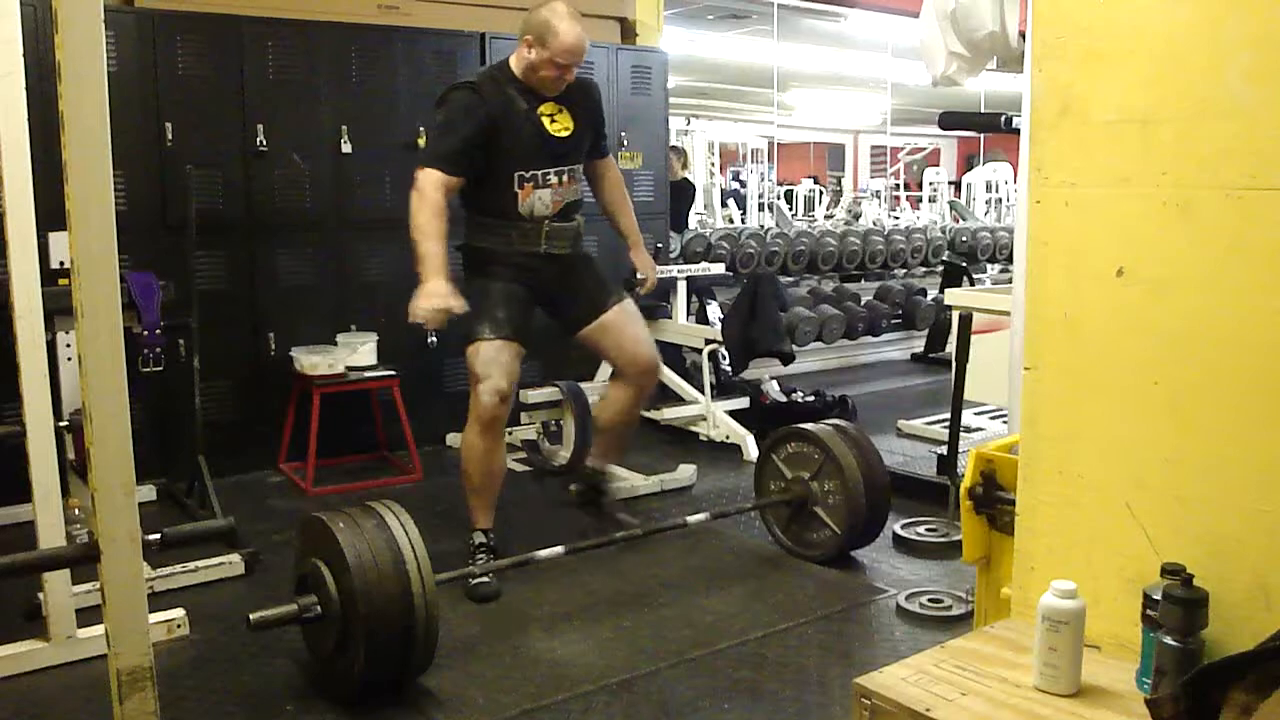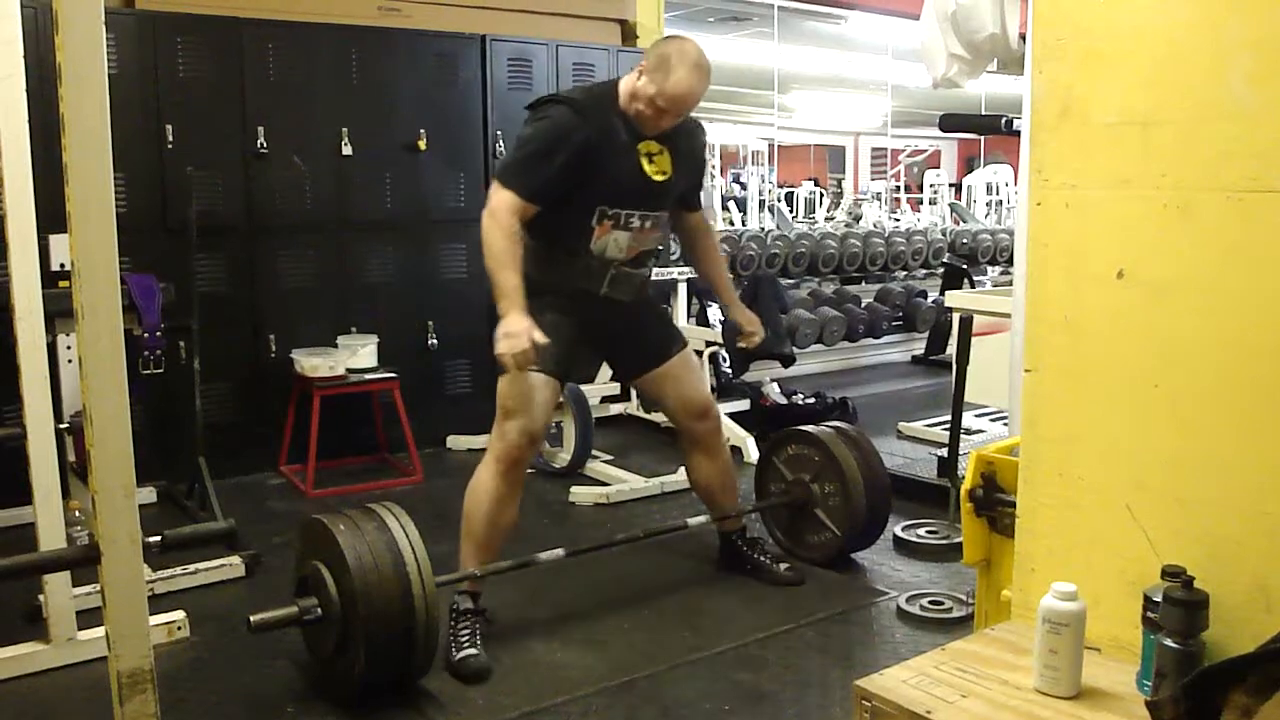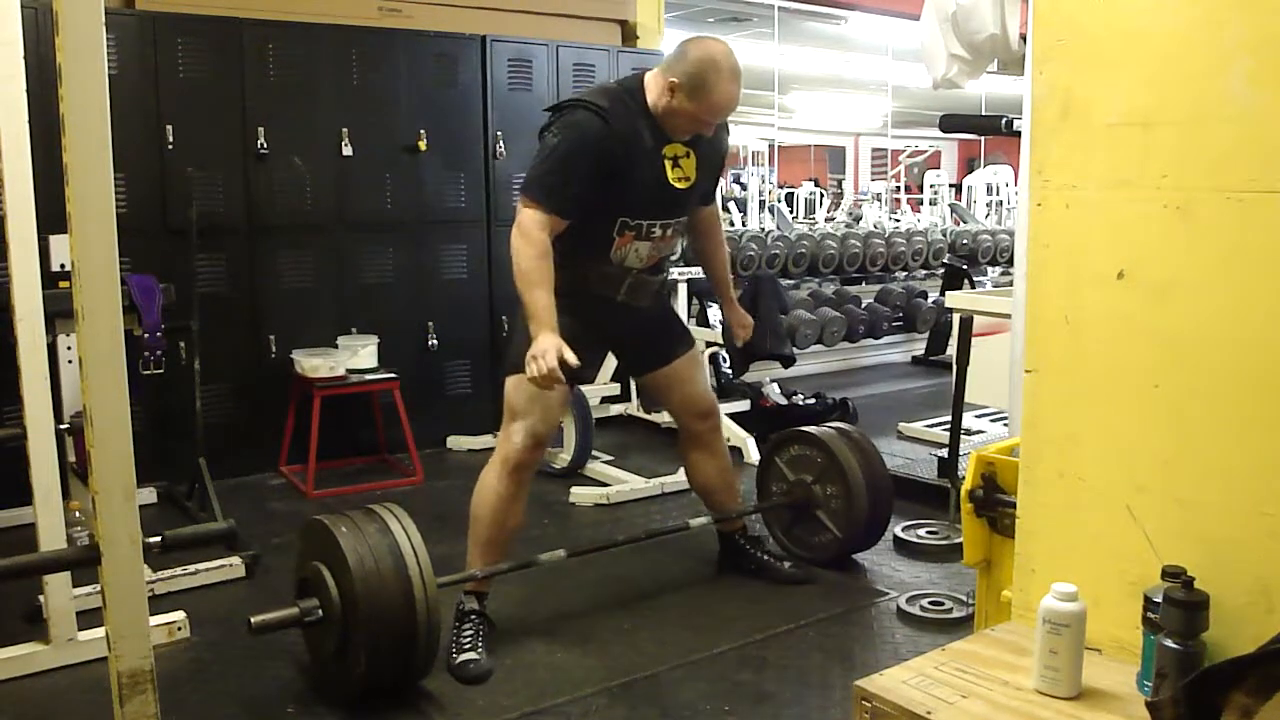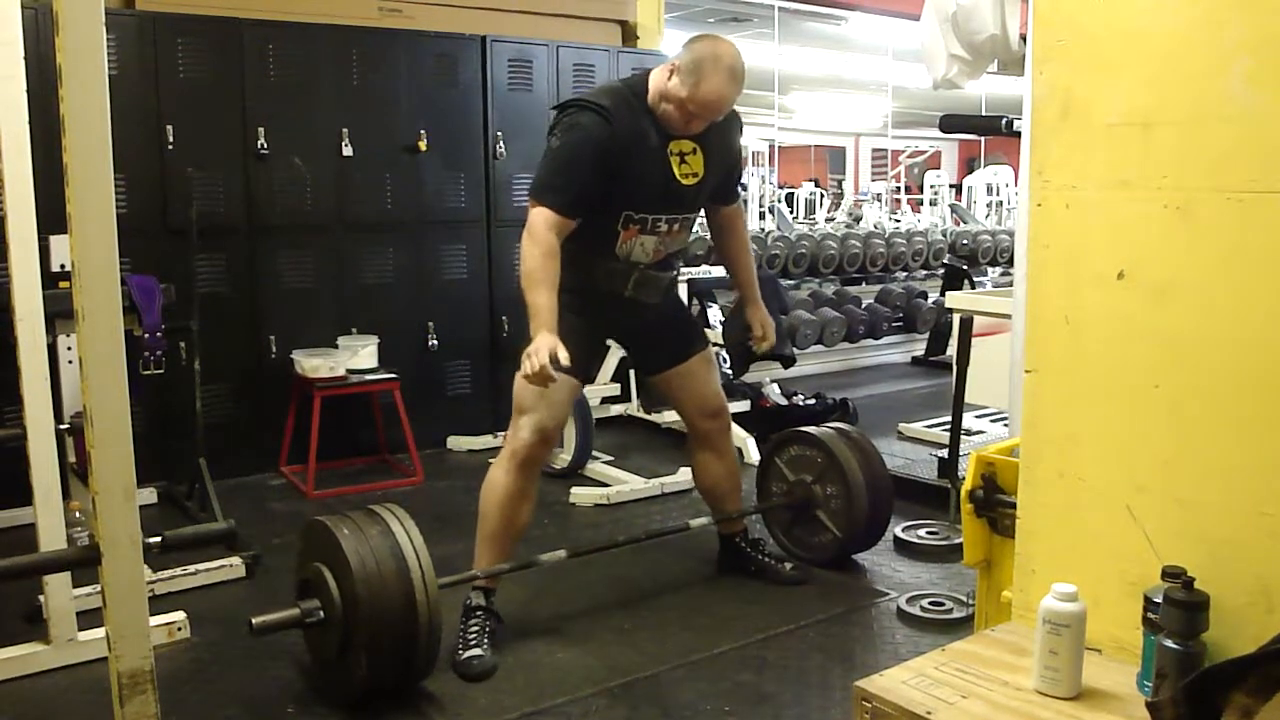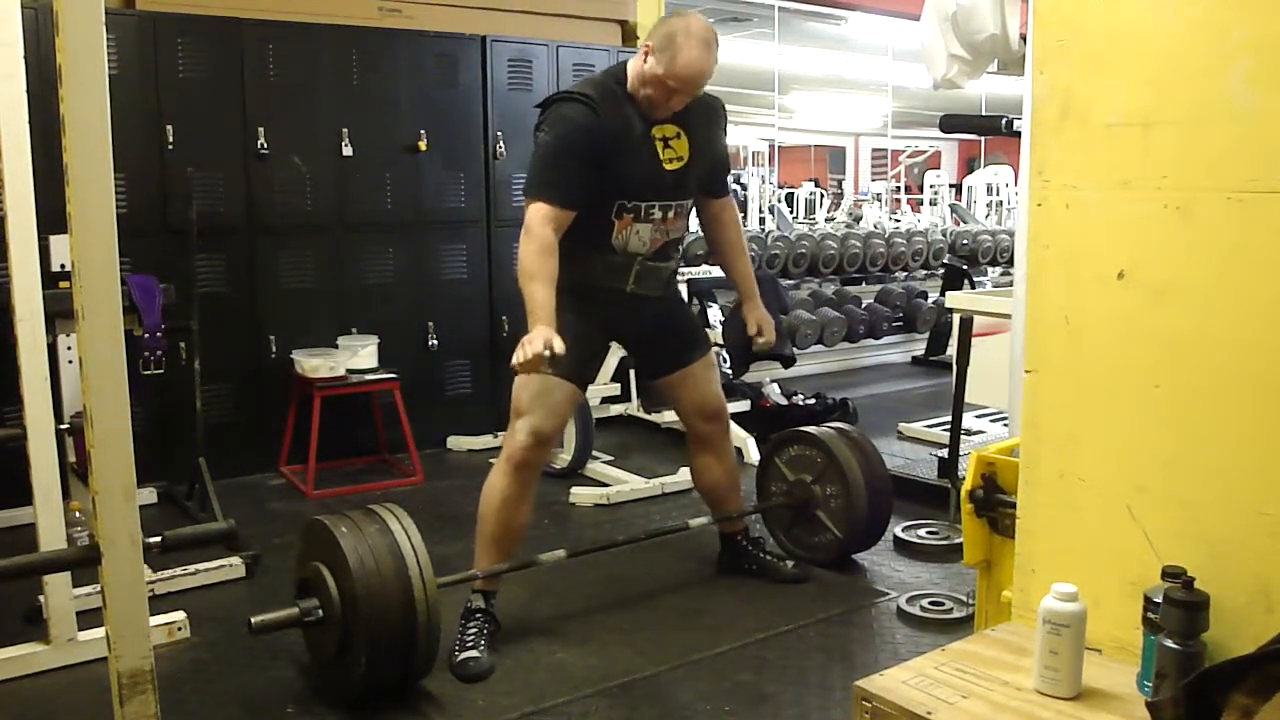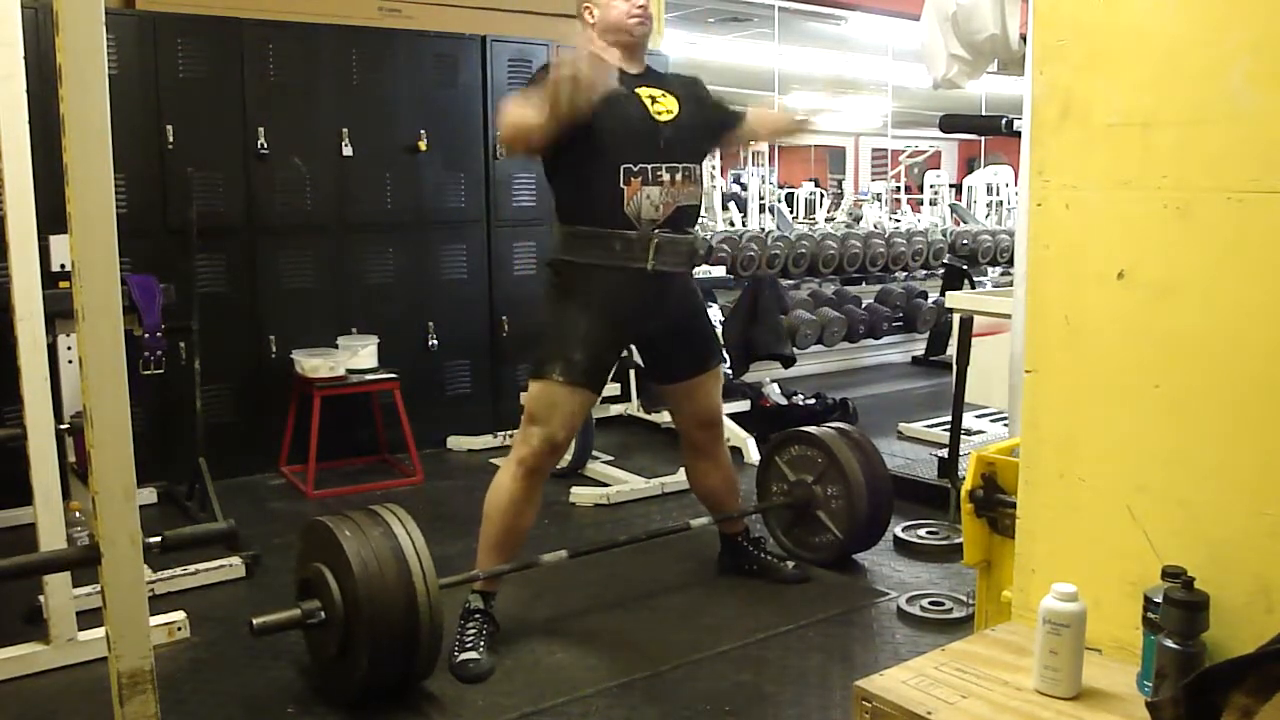
dt=0.7s
person 1, frame 1
left shoulder: (583, 94)
right shoulder: (478, 101)
left elbow: (602, 168)
right elbow: (430, 188)
left wrist: (636, 244)
right wrist: (434, 279)
left hip: (567, 257)
right hip: (499, 264)
left knee: (643, 363)
right knee: (492, 399)
left ankle: (594, 479)
right ankle: (482, 543)
person 1, frame 2
left shoulder: (687, 139)
right shoulder: (570, 122)
left elbow: (693, 224)
right elbow: (503, 211)
left wrist: (733, 304)
right wrist: (513, 313)
left hip: (628, 297)
right hip: (553, 298)
left knee: (701, 414)
right knee: (516, 441)
left ankle: (737, 542)
right ankle: (465, 607)
person 1, frame 3
left shoulder: (707, 132)
right shoulder: (591, 124)
left elbow: (702, 215)
right elbow: (531, 227)
left wrist: (728, 301)
right wrist: (545, 333)
left hip: (643, 294)
right hip: (567, 293)
left knee: (702, 414)
right knee: (522, 444)
left ankle: (736, 541)
right ankle: (471, 609)
person 1, frame 4
left shoulder: (720, 130)
right shoulder: (596, 123)
left elbow: (726, 215)
right elbow: (544, 229)
left wrist: (753, 302)
right wrist: (545, 331)
left hip: (654, 292)
right hip: (578, 293)
left knee: (712, 415)
right knee: (530, 439)
left ankle: (737, 544)
right ankle: (480, 606)
person 1, frame 5
left shoulder: (705, 116)
right shoulder: (581, 116)
left elbow: (717, 210)
right elbow: (542, 225)
left wrist: (750, 299)
right wrist: (542, 324)
left hip: (655, 290)
right hip: (580, 293)
left knee: (710, 416)
right knee: (527, 442)
left ankle: (737, 544)
right ankle: (479, 607)
person 1, frame 6
left shoulder: (685, 92)
right shoulder: (574, 81)
left elbow: (751, 127)
right elbow: (515, 131)
left wrist: (809, 116)
right wrist: (557, 103)
left hip: (671, 285)
right hip: (592, 286)
left knee: (706, 426)
right knee: (537, 447)
left ankle: (738, 545)
right ankle: (478, 607)
